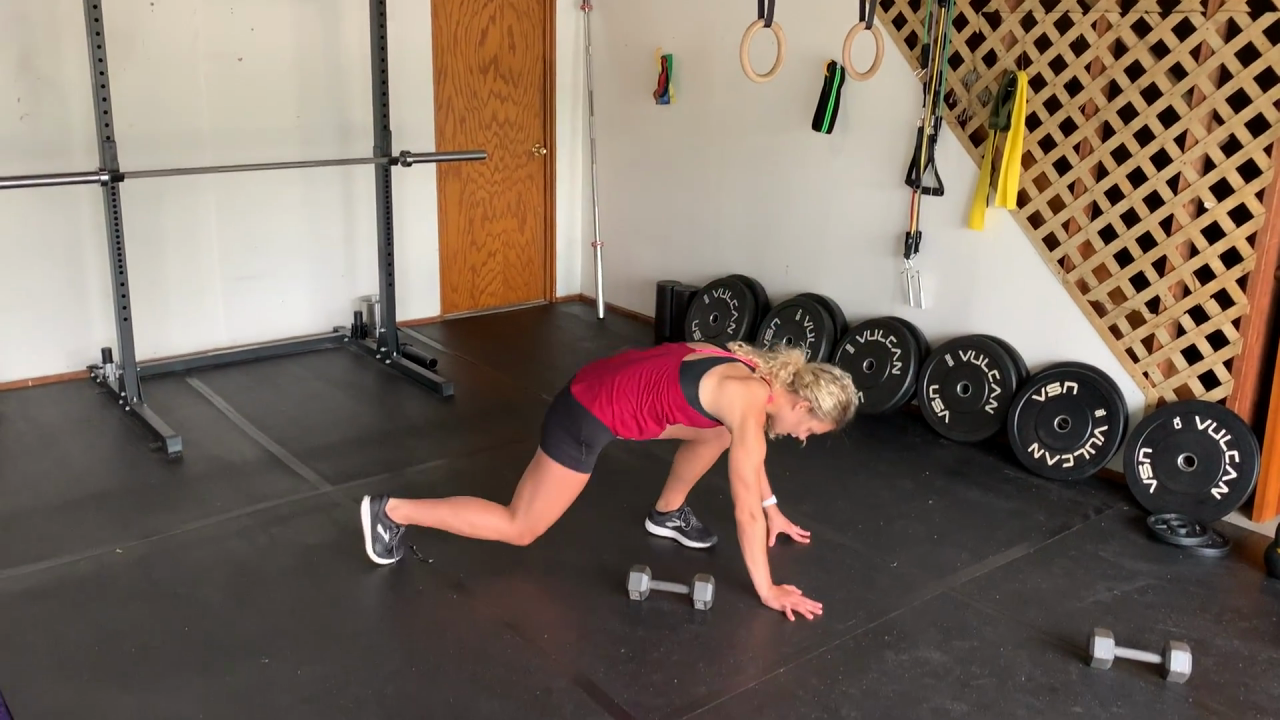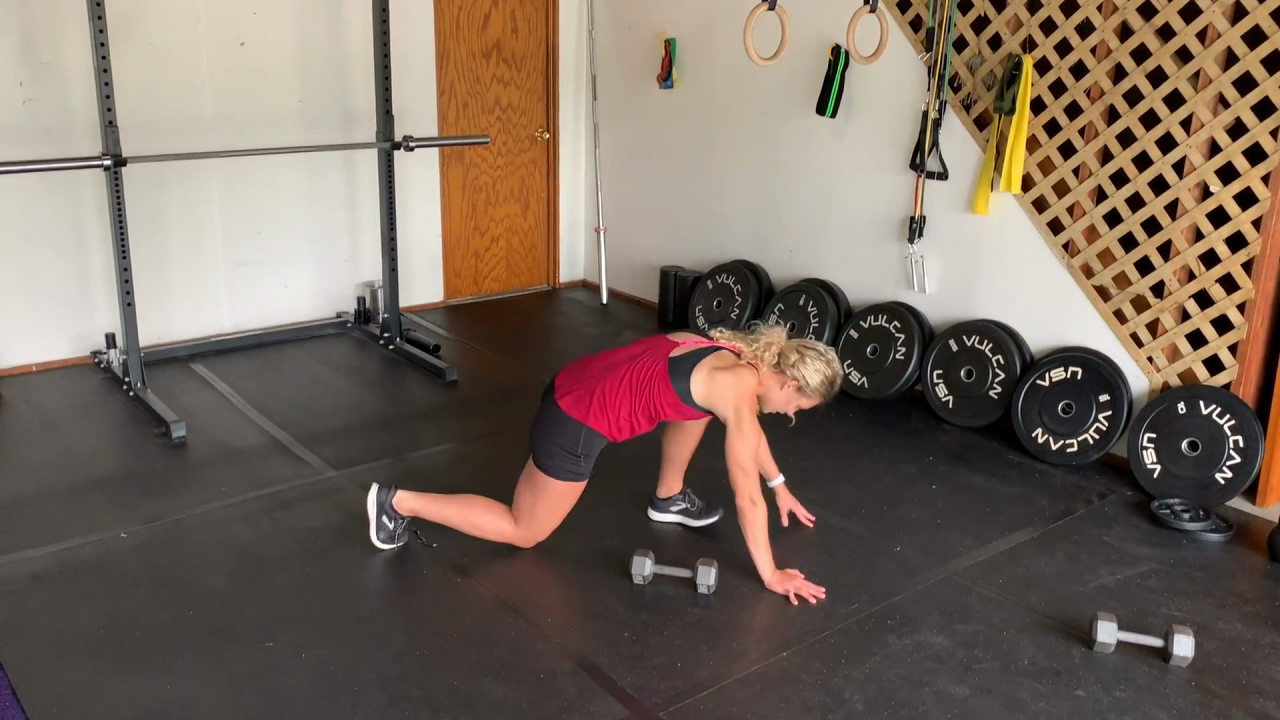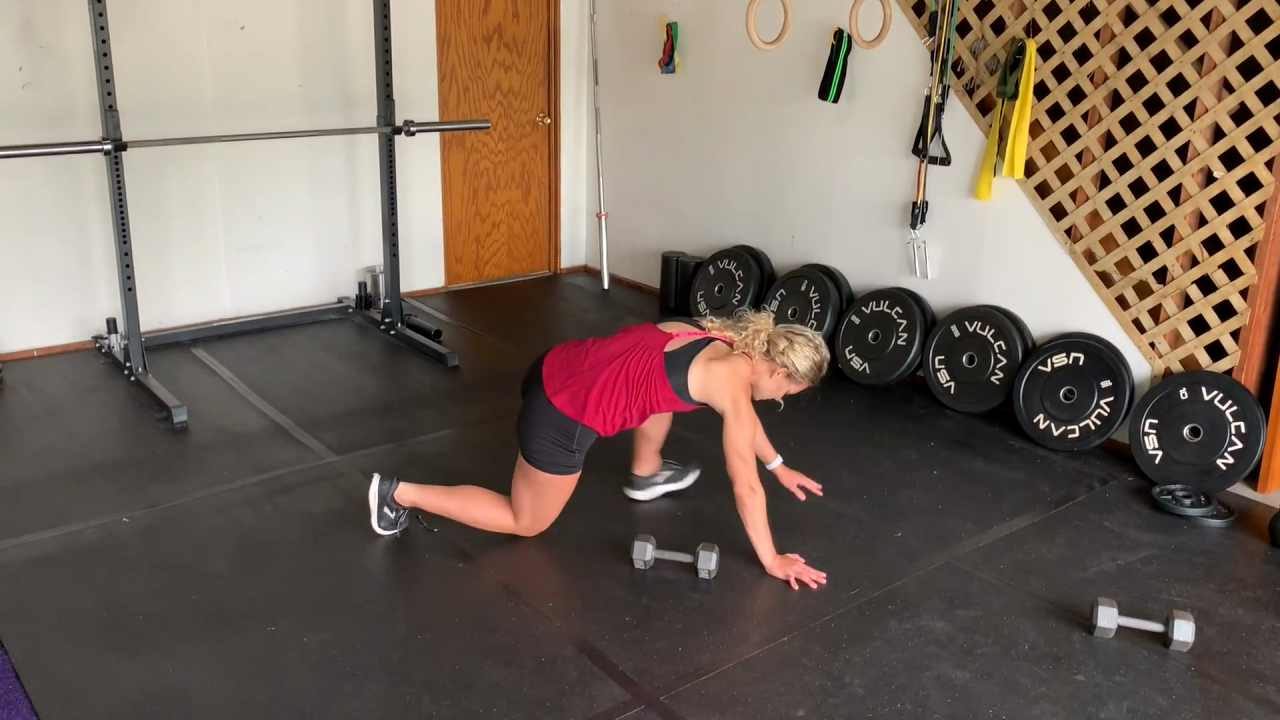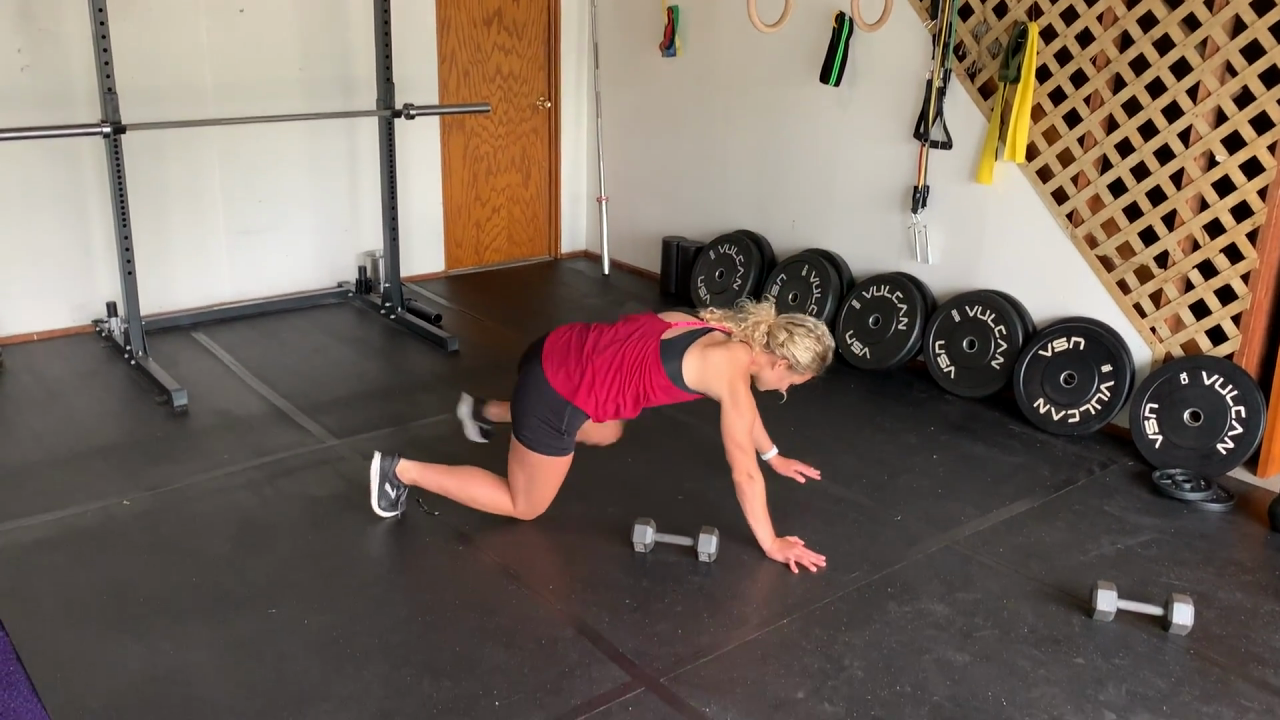
dt=0.2s
person 1, frame 1
left shoulder: (759, 374)
right shoulder: (750, 402)
left elbow: (748, 451)
right elbow: (745, 510)
left wrist: (773, 510)
right wrist: (767, 590)
left hip: (604, 387)
right hip: (585, 418)
right knee: (519, 528)
left ankle: (666, 513)
right ankle: (391, 511)
person 1, frame 2
left shoulder: (739, 354)
right shoulder: (739, 388)
left elbow: (746, 429)
right elbow: (746, 497)
left wrist: (780, 486)
right wrist: (771, 575)
left hip: (576, 385)
right hip: (573, 427)
right knee: (523, 531)
left ankle: (668, 498)
right ankle: (397, 502)
person 1, frame 3
left shoulder: (722, 338)
right shoulder: (733, 376)
right elbow: (745, 486)
left wrist: (779, 466)
right wrist: (772, 560)
left hip: (556, 367)
right hip: (562, 418)
right knee: (524, 523)
left ankle: (646, 473)
right ankle: (398, 494)
person 1, frame 4
left shoulder: (725, 329)
right shoulder: (730, 367)
left elbow: (740, 408)
right elbow: (744, 472)
left wrist: (775, 456)
right wrist: (771, 543)
left hip: (557, 351)
right hip: (553, 395)
left knee: (607, 433)
right knee: (524, 506)
left ankle: (486, 412)
right ankle: (401, 470)
